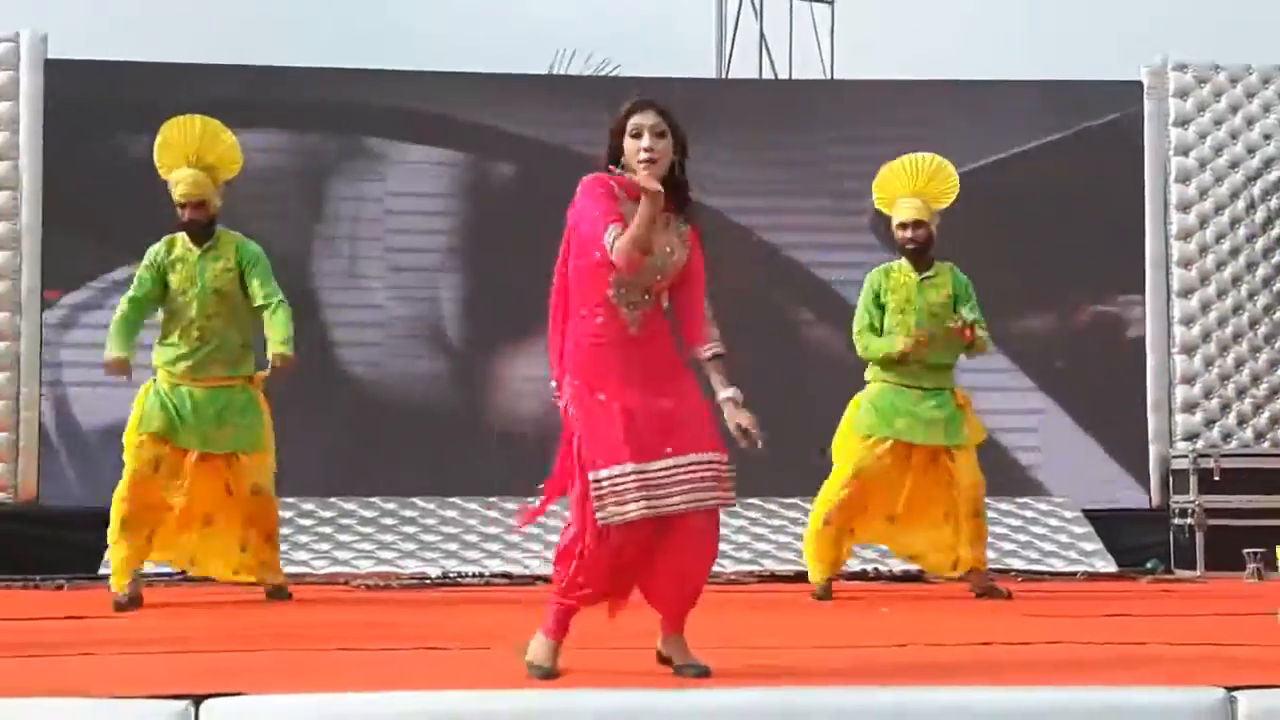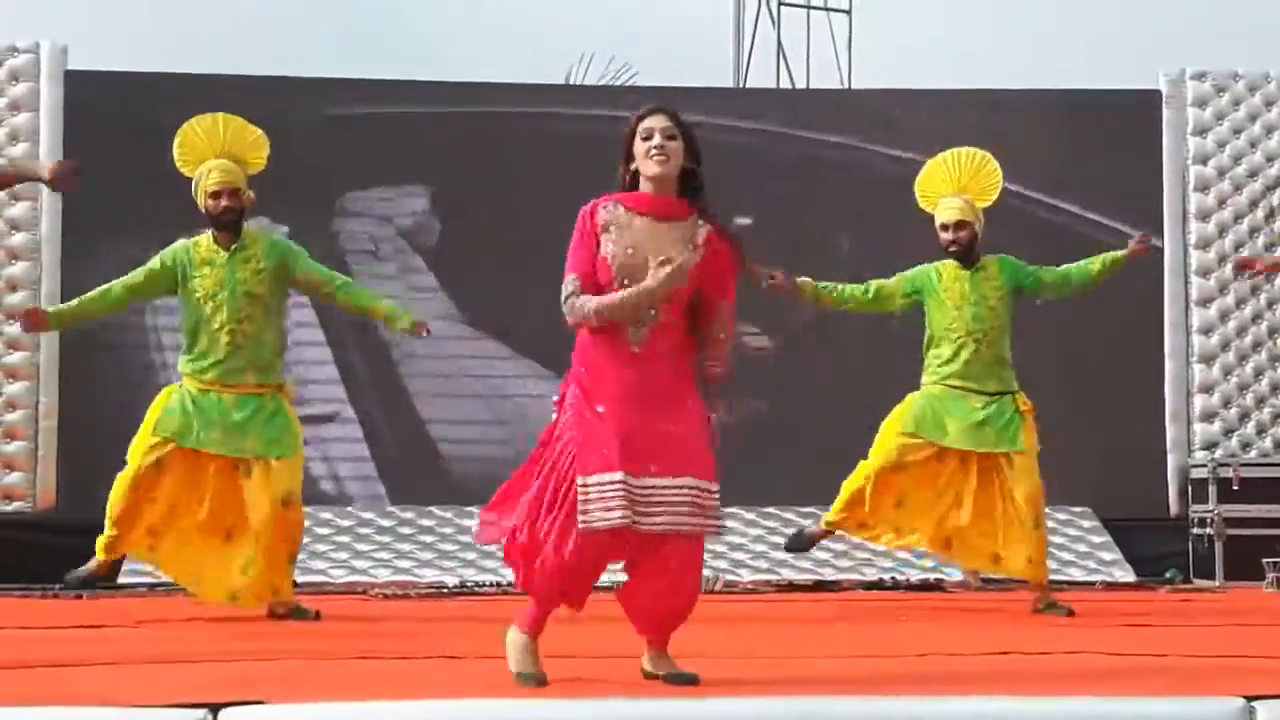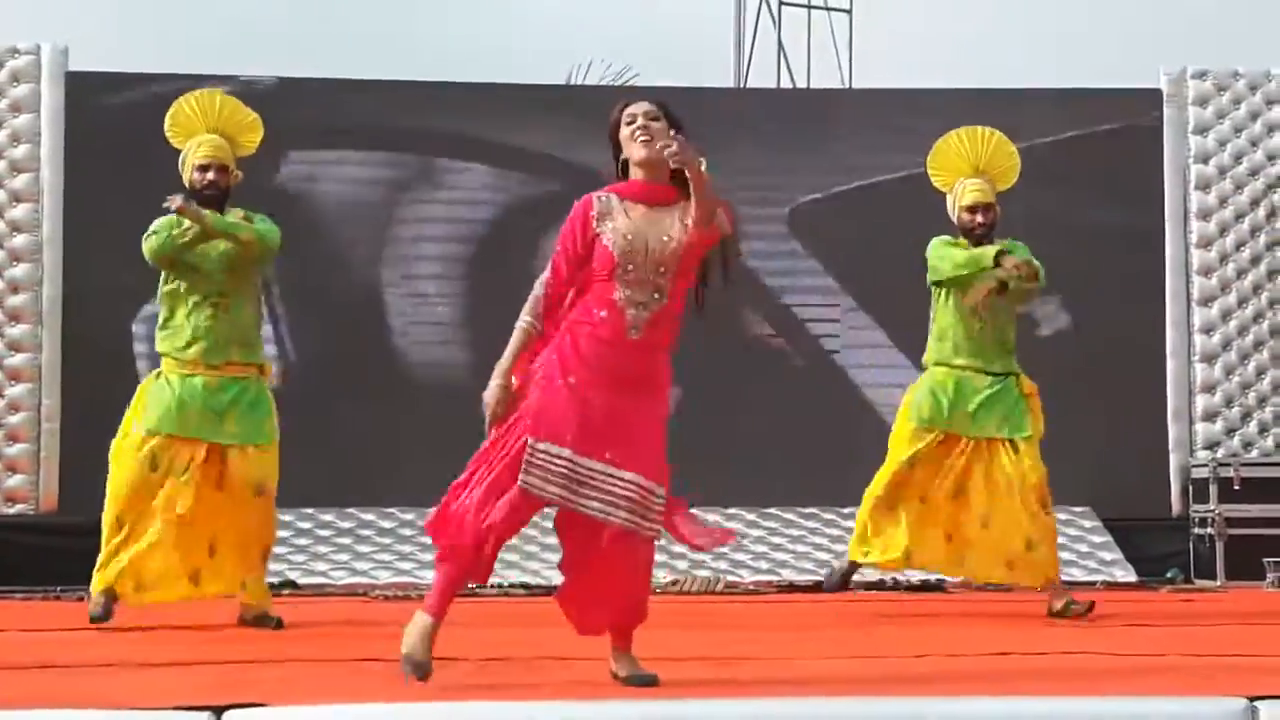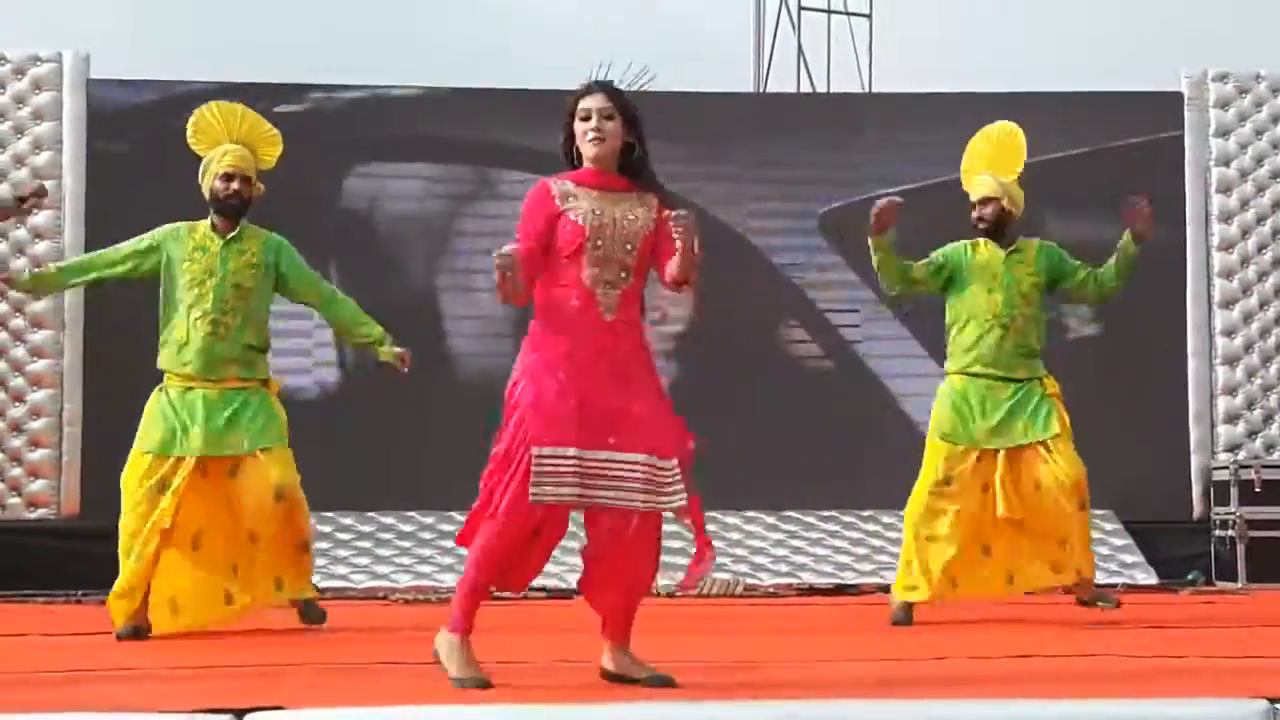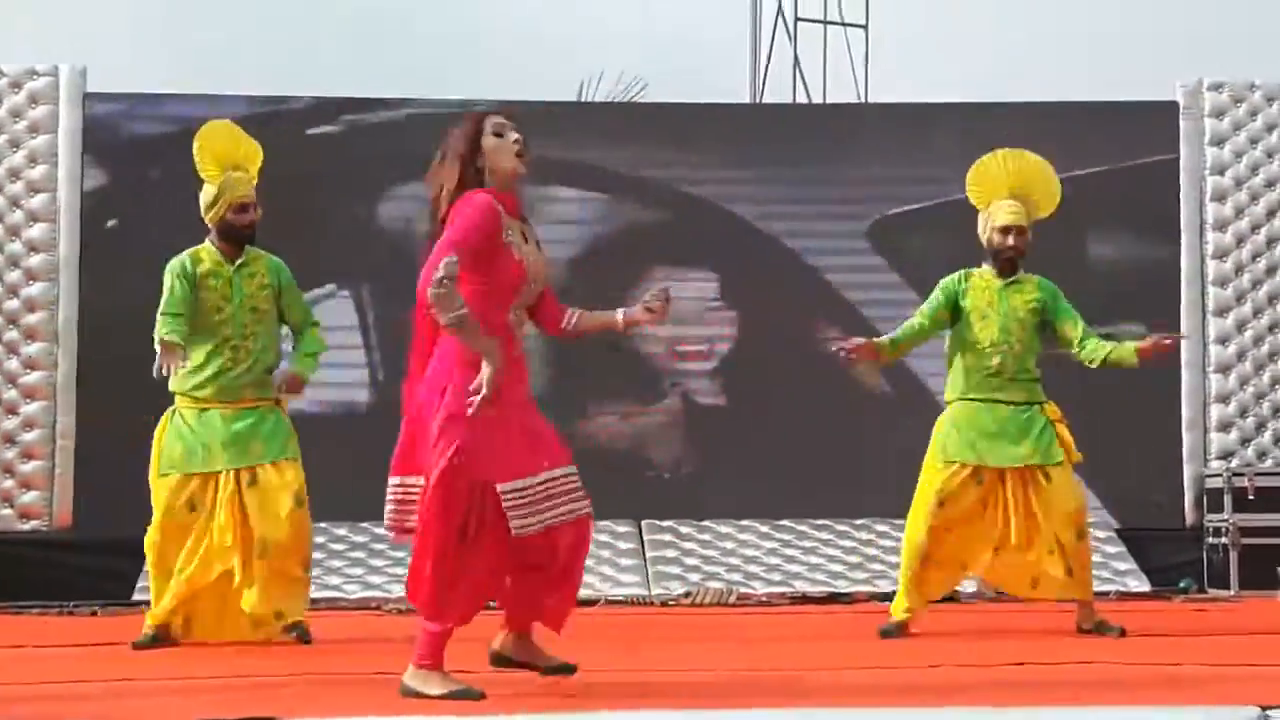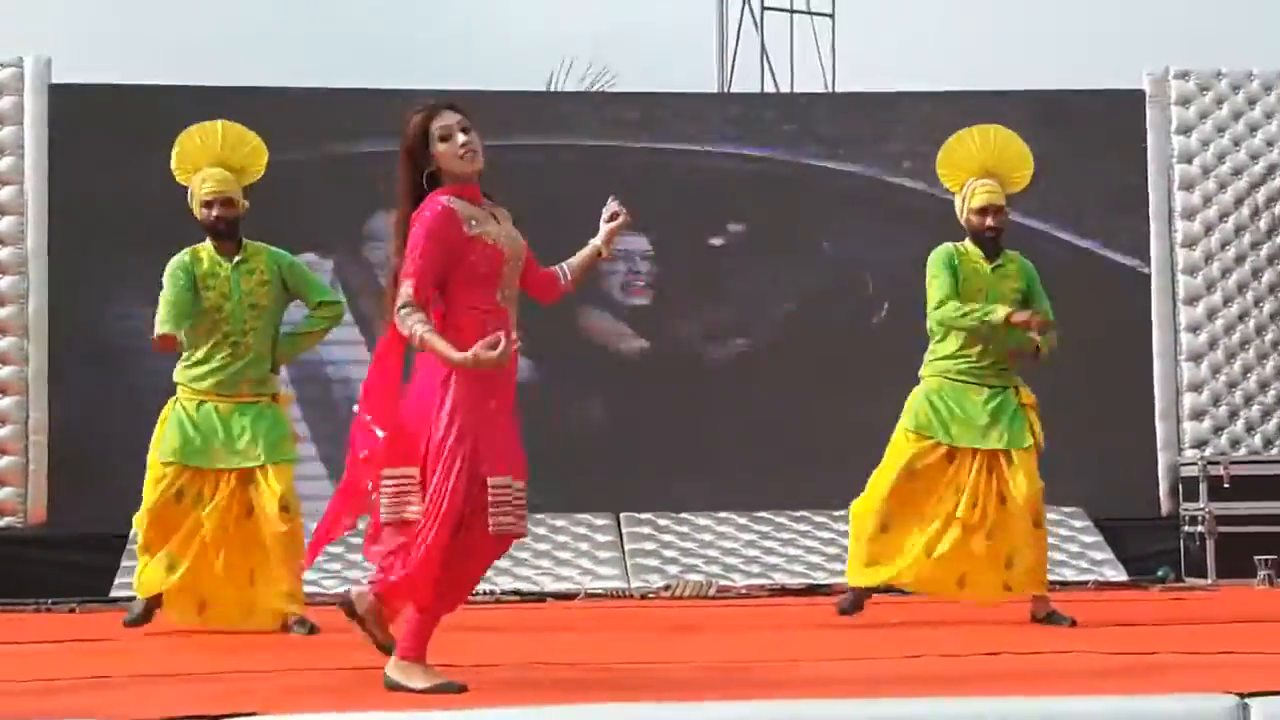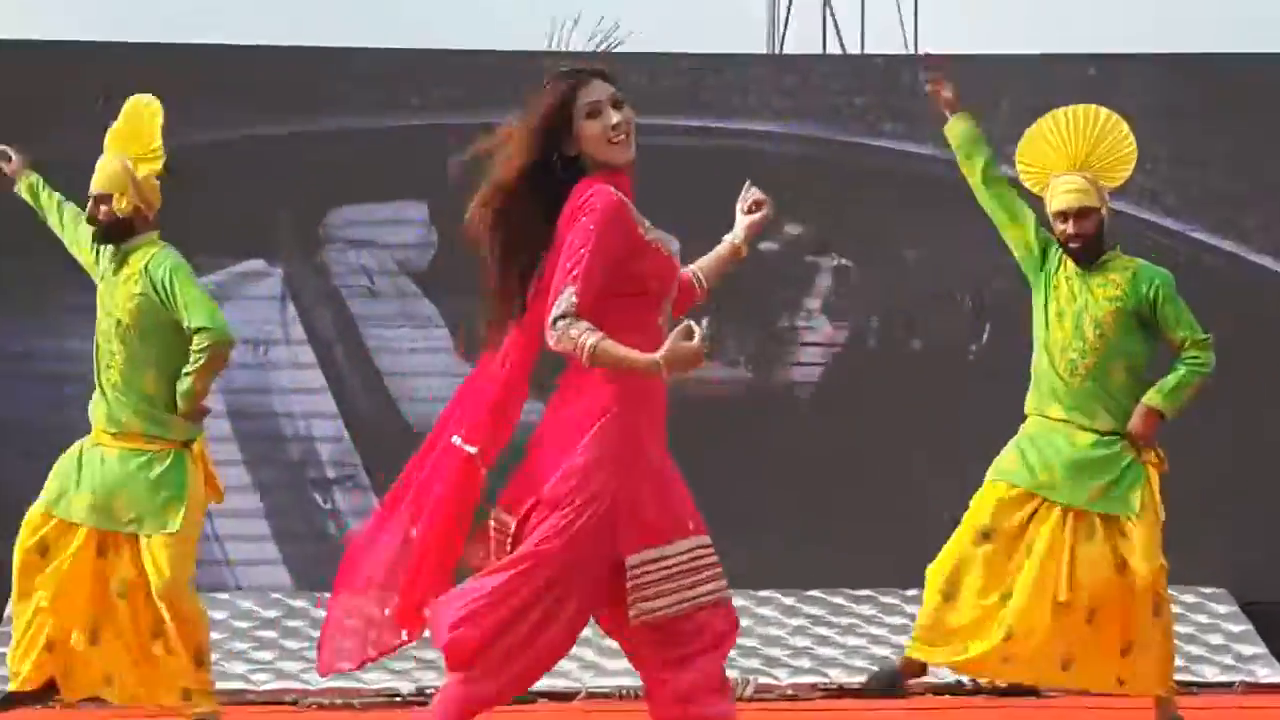
dt=0.5s
person 1, frame 1
left shoulder: (684, 232)
right shoulder: (596, 189)
left elbow: (695, 322)
right elbow: (618, 255)
left wrist: (727, 396)
right wrist: (650, 207)
left hip: (664, 379)
right hip: (599, 377)
left knee: (690, 516)
right knee: (616, 514)
left ankle: (672, 637)
right ankle: (549, 633)
person 1, frame 2
left shoulder: (708, 237)
right shoulder: (599, 215)
left elbow: (719, 324)
right elbow: (575, 307)
left wrist: (708, 402)
right wrist: (647, 289)
left hip: (670, 396)
right hip: (599, 389)
left knee: (675, 529)
right knee: (595, 521)
left ankle: (656, 651)
right ankle: (526, 630)
person 1, frame 3
left shoulder: (693, 208)
right shoulder: (595, 208)
left elbow: (710, 231)
right elbow: (548, 292)
left wrist: (696, 173)
right wrist: (504, 372)
left hip: (641, 388)
right hip: (571, 370)
left knee: (621, 523)
right knee: (509, 492)
left ankle: (621, 652)
right ankle: (431, 613)
person 1, frame 4
left shoulder: (648, 204)
right shoulder: (550, 195)
left elbow: (677, 278)
right elbow: (515, 287)
left wrist: (686, 256)
right wrist: (507, 269)
left hip: (625, 369)
right hip: (555, 364)
left knee: (630, 509)
right knee: (523, 500)
left ankle: (617, 650)
right ankle: (456, 633)
person 1, frame 5
left shoulder: (519, 227)
right shoulder: (477, 208)
left elbow: (553, 318)
right elbow: (437, 285)
left wrist: (631, 316)
right wrist: (488, 360)
left hip: (507, 394)
right hip: (470, 392)
left knee: (550, 525)
right knee: (472, 531)
left ankle: (517, 637)
right ankle: (424, 667)
person 1, frame 6
left shoulder: (493, 215)
right shoulder: (438, 213)
left elbow: (544, 286)
right elbow: (406, 311)
left wrist: (602, 241)
right wrist: (456, 356)
left hip: (487, 388)
right hip: (459, 388)
left knee: (479, 523)
right knee: (459, 520)
left ankle: (377, 598)
right ankle: (406, 659)
person 1, frame 7
left shoulder: (615, 206)
right shoulder: (600, 204)
left elbow: (668, 298)
right elbow: (562, 327)
left wrist: (740, 238)
right wrist: (653, 365)
left hip: (628, 428)
right hip: (604, 429)
left knee: (675, 599)
right knee: (542, 597)
person 2, frame 1
left shoulder: (244, 251)
right shoulder: (163, 253)
left elbow: (274, 303)
right elbow: (132, 305)
left wrist: (280, 346)
right wrist: (117, 347)
left hip: (233, 396)
right hip: (170, 393)
left knee: (254, 490)
right knee: (140, 481)
left ankle: (269, 575)
right ankle: (126, 578)
person 2, frame 2
left shoulder: (276, 250)
right shoulder: (182, 256)
left elbow: (331, 285)
right elbow: (127, 289)
left wrist: (394, 315)
right wrist: (61, 315)
left hip: (261, 404)
right hip: (196, 399)
left knee: (278, 503)
right knee: (142, 480)
left ankle: (278, 596)
right ankle: (109, 557)
person 2, frame 3
left shoulder: (253, 223)
right shoulder: (168, 224)
left elbow: (266, 243)
right elbow: (157, 254)
left wrist: (204, 217)
right wrist: (207, 226)
left hip: (241, 386)
right hip: (177, 383)
left knee: (250, 492)
right knee: (138, 481)
left ankle: (251, 600)
right ankle: (110, 584)
person 2, frame 4
left shoulder: (271, 246)
right shoulder: (172, 238)
left elbow: (324, 298)
right elbow: (105, 262)
left wrist: (379, 341)
left hip: (246, 400)
right hip: (180, 399)
left knee: (277, 498)
right knee: (151, 505)
left ankle: (298, 591)
right ankle: (137, 610)
person 2, frame 5
left shoulder: (272, 269)
right shoulder: (186, 266)
left elbow: (307, 327)
right elbow: (170, 318)
left wrist: (300, 366)
right wrist: (169, 350)
left hip: (260, 417)
right hip: (194, 419)
left knee: (285, 513)
right knee: (176, 522)
left ankle: (284, 614)
right ankle: (167, 620)
person 2, frame 6
left shoulder: (275, 262)
right shoulder: (187, 264)
left elbow: (330, 305)
right elbow: (172, 301)
left wrist: (285, 349)
right wrist: (167, 329)
left hip: (256, 413)
right hip: (194, 412)
left knee: (277, 512)
right knee: (165, 507)
left ankle: (286, 608)
right ankle: (156, 590)
person 2, frame 7
left shoulder: (164, 266)
right shoulder: (102, 254)
left elbow: (214, 334)
left wrist: (189, 399)
left hip: (159, 460)
right hip: (104, 449)
left knee: (169, 585)
person 3, frame 1
left shoulder: (954, 280)
right shoulder: (880, 278)
left elbow: (980, 344)
right elbow: (863, 341)
left wrist: (970, 335)
right wrist: (903, 346)
left hip: (939, 402)
right hip: (886, 397)
left knee: (966, 487)
right knee: (850, 479)
left ankle: (977, 575)
right ankle: (824, 573)
person 3, frame 2
left shoulder: (1006, 270)
right shoulder: (924, 278)
left elbow: (1061, 281)
right elbow: (864, 297)
left wrist: (1121, 257)
right wrist: (803, 287)
left hip: (997, 406)
right hip: (938, 400)
left knee: (1024, 497)
right knee: (881, 467)
left ankle: (1040, 592)
right ankle: (827, 527)
person 3, frame 3
left shoulder: (1015, 252)
right shoulder: (942, 247)
left elbow: (1033, 281)
right elbow: (951, 265)
left wrist: (1000, 284)
right wrist: (1003, 258)
left hip: (1001, 391)
right hip: (944, 386)
left knee: (1028, 485)
right knee: (901, 473)
left ankle: (1055, 593)
right ankle: (854, 558)
person 3, frame 4
left shoulder: (1042, 255)
right shoulder: (957, 256)
left elbow: (1099, 286)
right elbow: (896, 279)
left wrist: (1132, 239)
right wrist: (880, 235)
left hip: (1026, 394)
right hip: (967, 394)
left knee: (1065, 482)
right knee: (939, 492)
left ankle: (1084, 585)
right ankle: (909, 595)
person 3, frame 5
left shoulder: (1042, 291)
right shoulder: (959, 284)
left elbow: (1084, 343)
right elbow: (922, 324)
left wrist: (1136, 351)
right wrist: (879, 347)
left hip: (1029, 421)
right hip: (968, 419)
left knee: (1066, 514)
right knee: (932, 517)
left ankle: (1087, 614)
right ankle: (903, 612)
person 3, frame 6
left shoulder: (1022, 270)
right shoulder: (944, 258)
left elbow: (1047, 334)
right elbow: (944, 314)
left wrist: (1034, 344)
right wrist: (1010, 317)
left hip: (1000, 402)
right hip: (942, 395)
left knee: (1022, 499)
right knee: (893, 486)
left ankle: (1036, 601)
right ankle: (861, 581)
person 3, frame 7
left shoulder: (1147, 281)
right shoulder: (1044, 260)
left elbow: (1200, 354)
right elbow: (993, 189)
left wrist: (1158, 404)
left hip: (1118, 459)
right hip: (1044, 444)
left knee: (1142, 578)
right knee: (977, 541)
right ankle: (916, 658)
